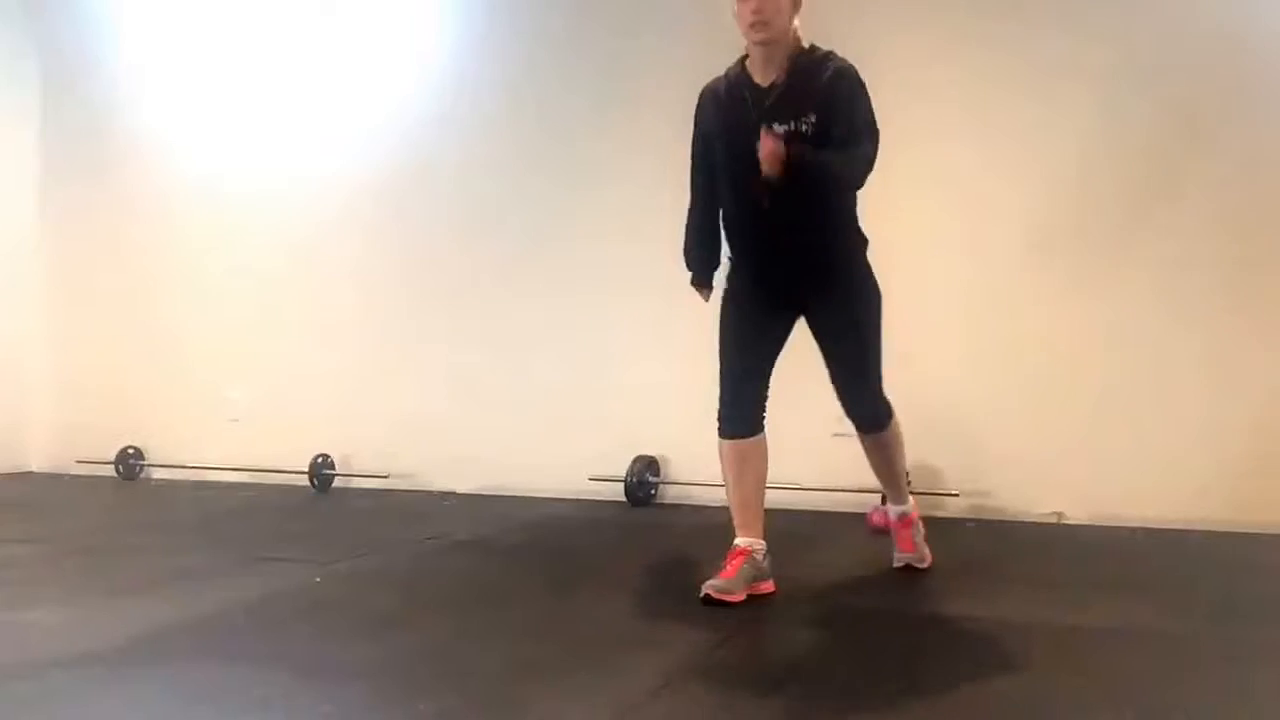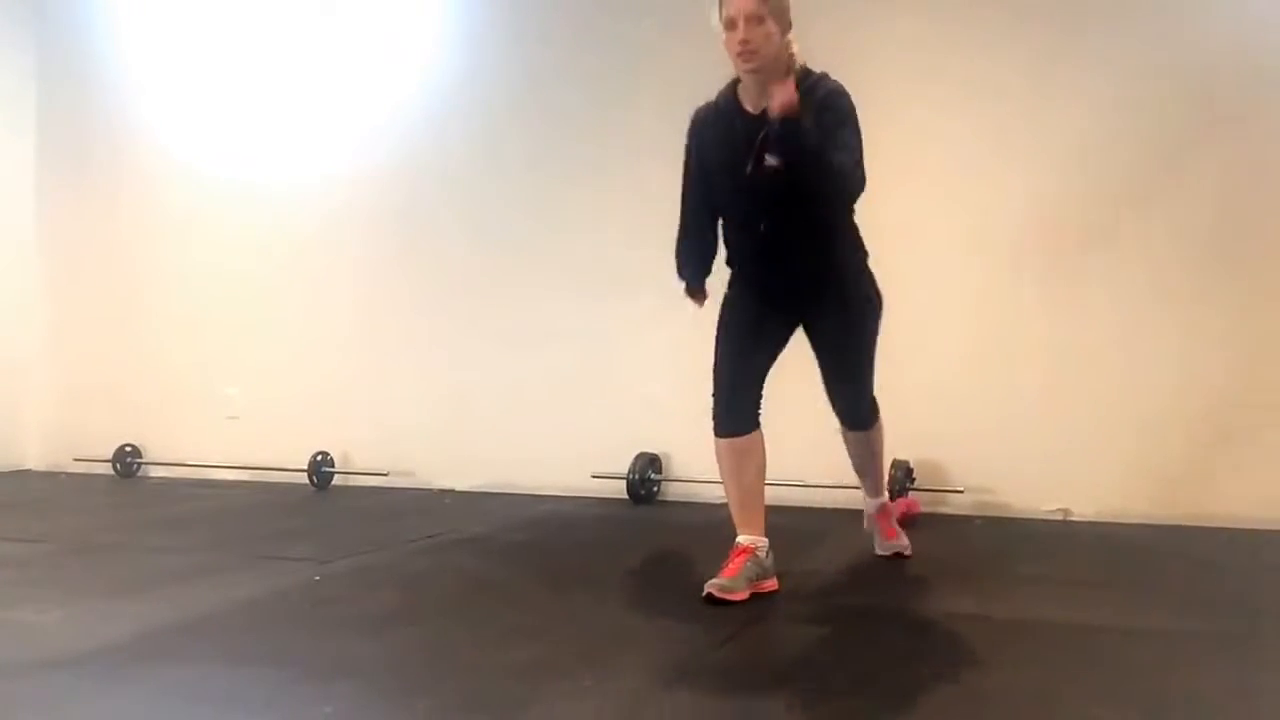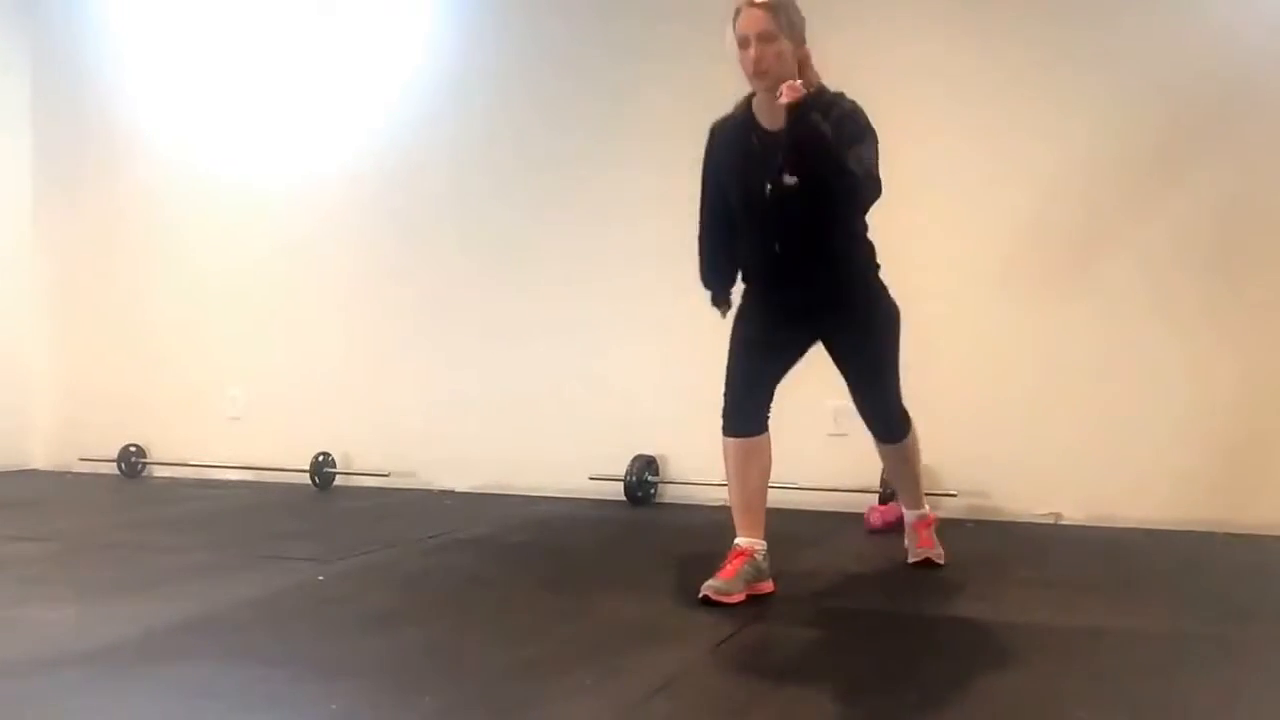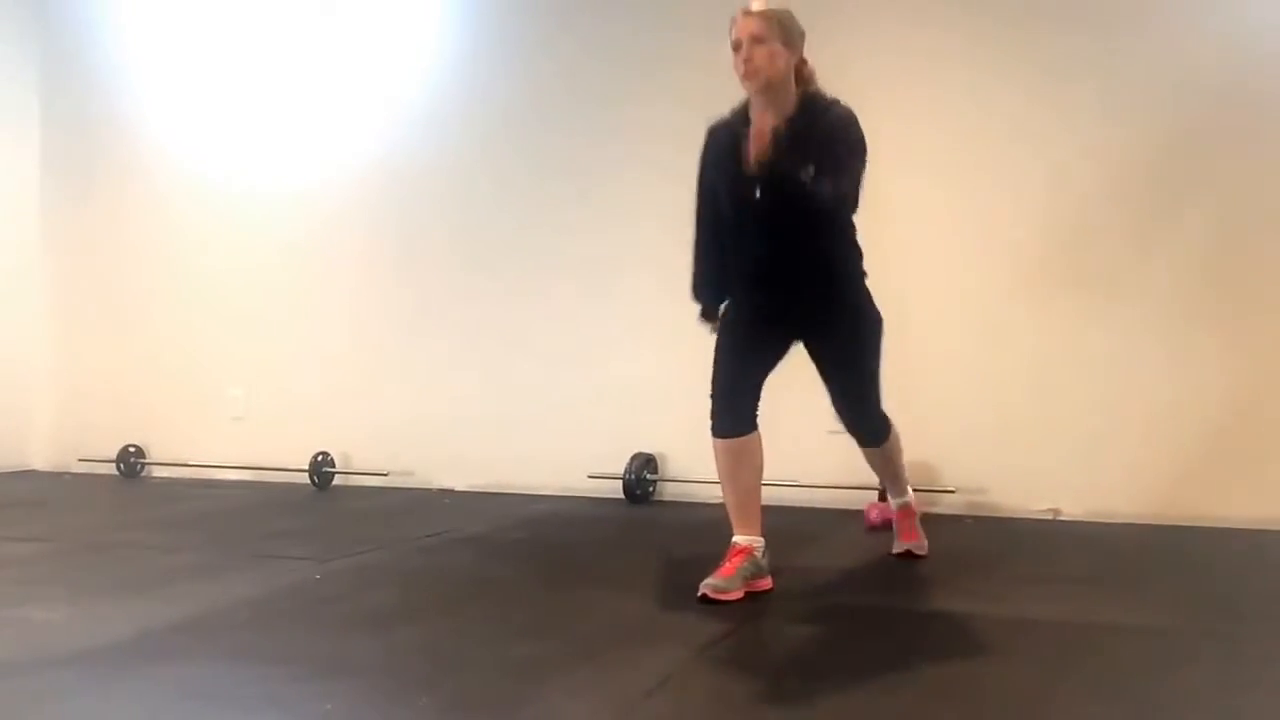
dt=1s
person 1, frame 1
left shoulder: (834, 81)
right shoulder: (717, 99)
left elbow: (855, 165)
right elbow: (706, 191)
left wrist: (791, 162)
right wrist: (700, 264)
left hip: (834, 272)
right hip: (753, 277)
left knee: (864, 403)
right knee: (738, 404)
left ankle: (903, 516)
right ankle: (750, 554)
person 1, frame 2
left shoulder: (825, 101)
right shoulder: (710, 123)
left elbow: (845, 187)
right elbow: (699, 206)
left wrist: (792, 124)
right wrist: (693, 274)
left hip: (835, 283)
right hip: (755, 287)
left knee: (854, 404)
right knee: (732, 400)
left ankle: (877, 508)
right ankle: (752, 552)
person 1, frame 3
left shoulder: (839, 117)
right shoulder: (727, 135)
left elbow: (860, 190)
right elbow: (718, 219)
left wrist: (805, 126)
right wrist: (719, 284)
left hip: (851, 295)
right hip: (772, 299)
left knee: (883, 412)
right knee: (744, 404)
left ankle: (918, 517)
right ankle: (750, 556)
person 1, frame 4
left shoulder: (834, 126)
right shoulder: (723, 137)
left elbow: (833, 206)
right elbow: (713, 222)
left wrist: (773, 164)
right wrist: (710, 295)
left hip: (833, 296)
right hip: (756, 298)
left knee: (862, 416)
right knee: (730, 402)
left ankle: (902, 510)
right ankle: (748, 553)
